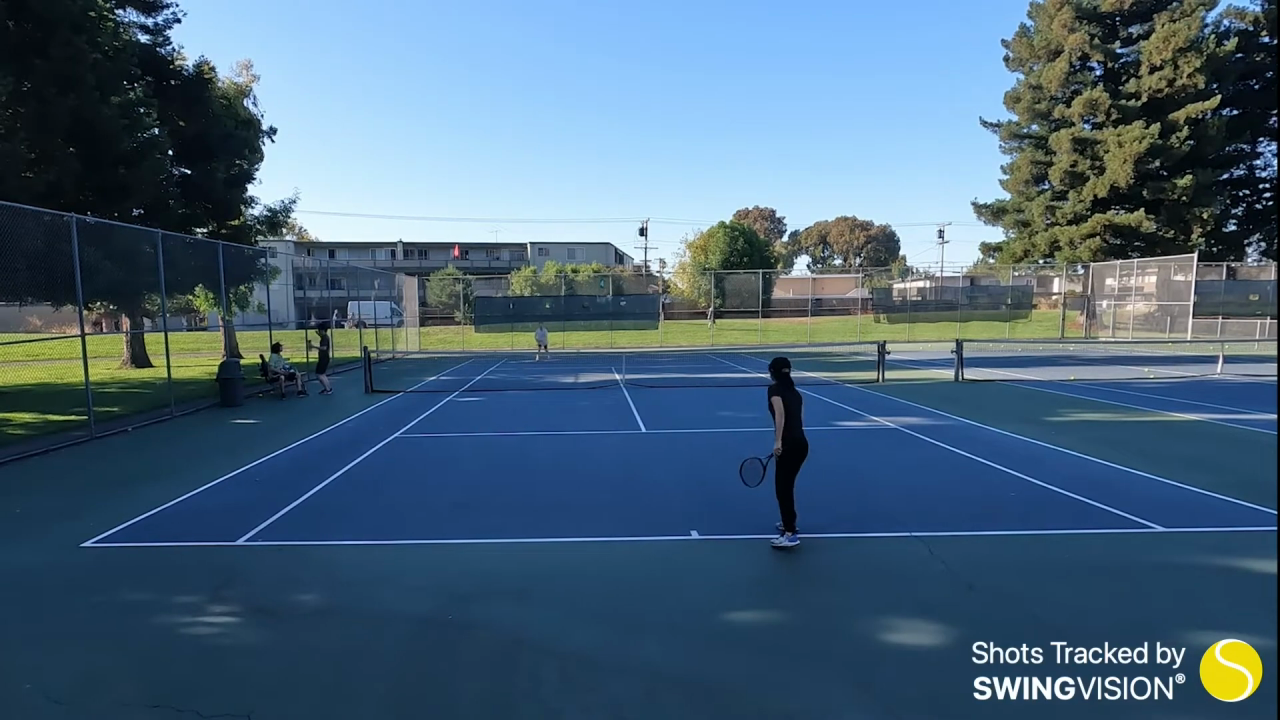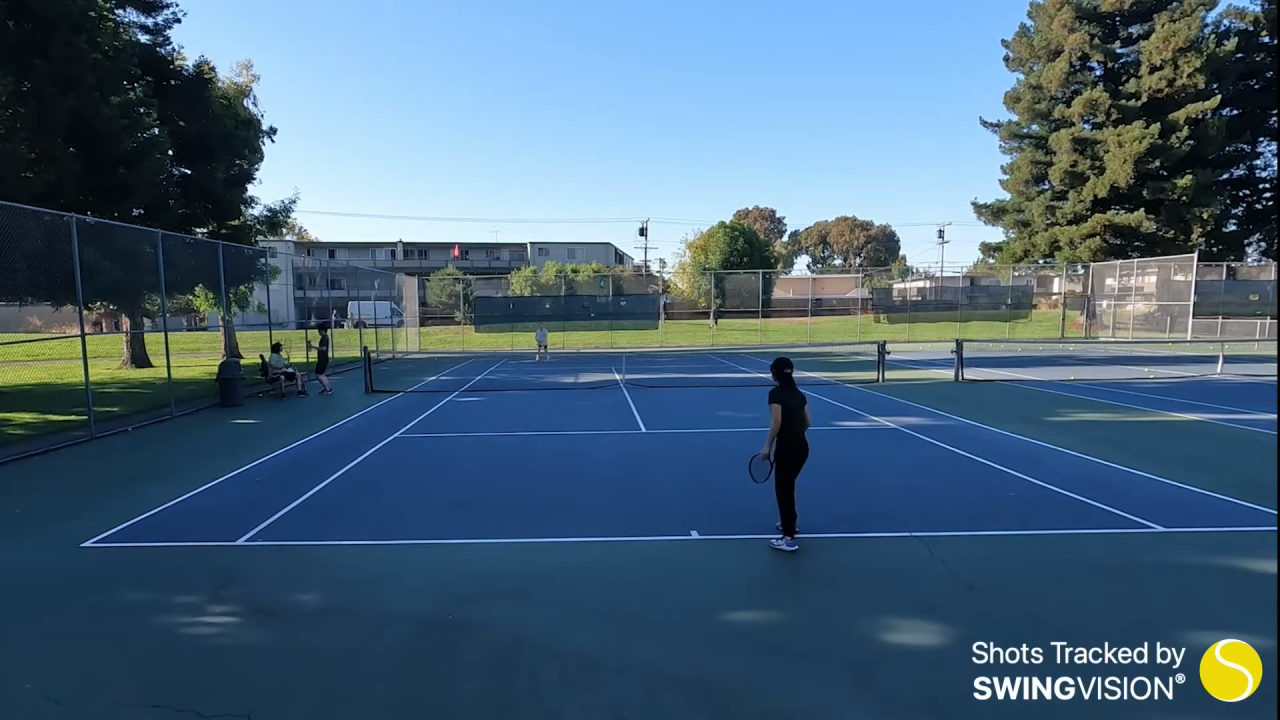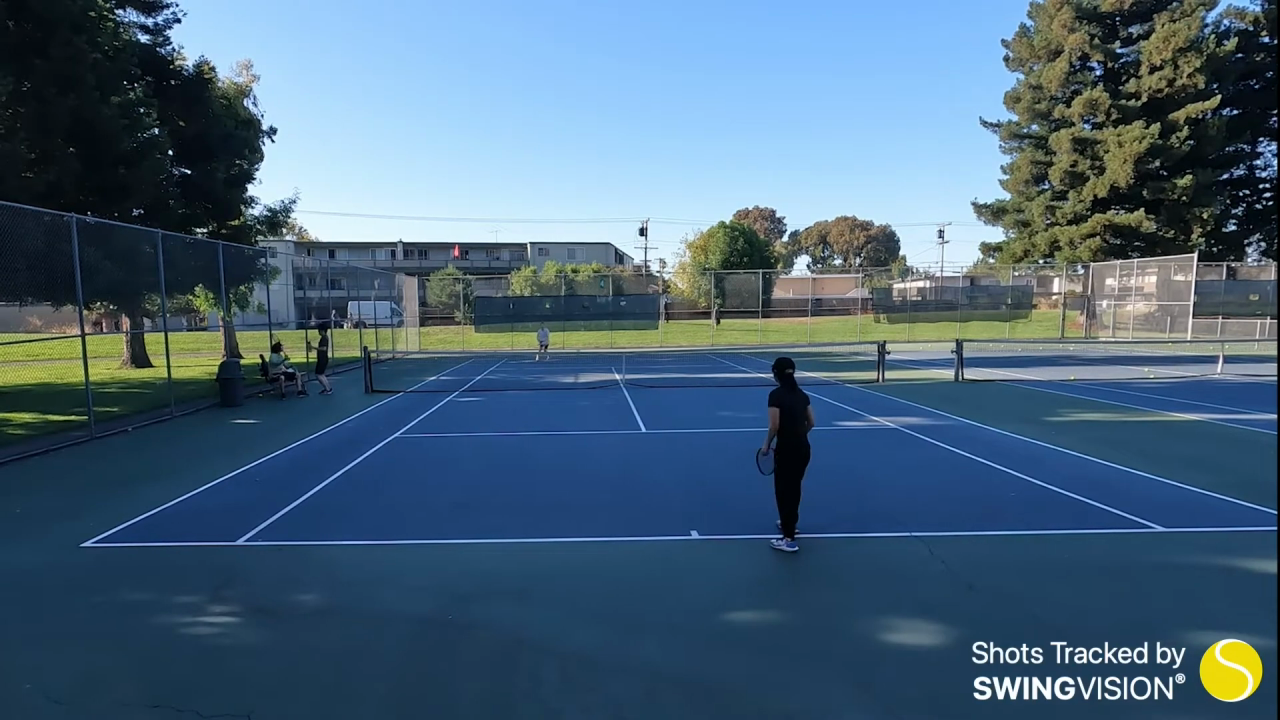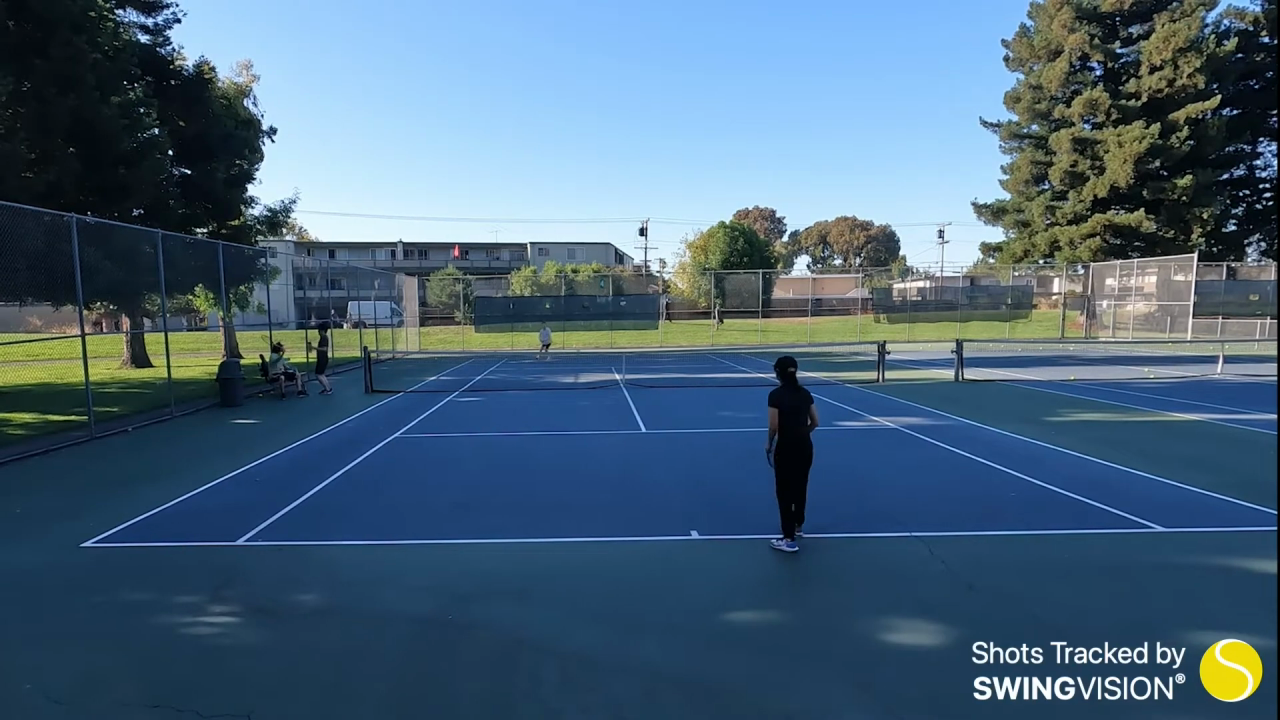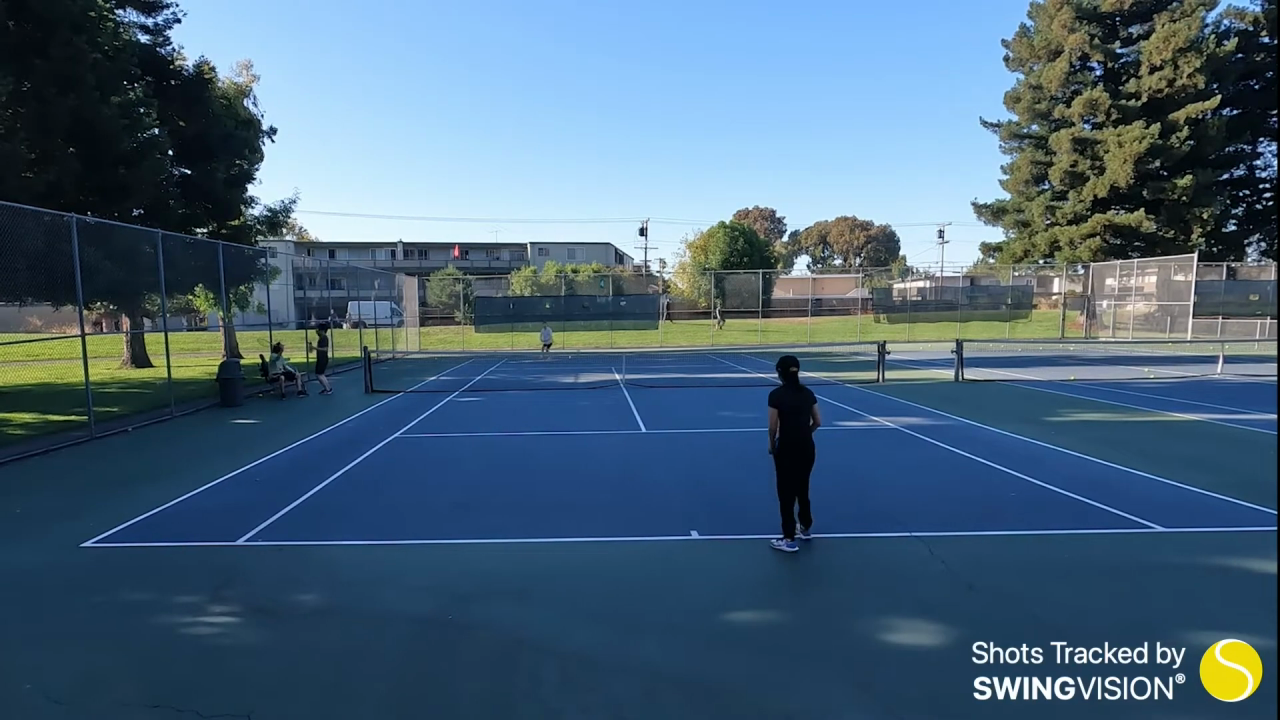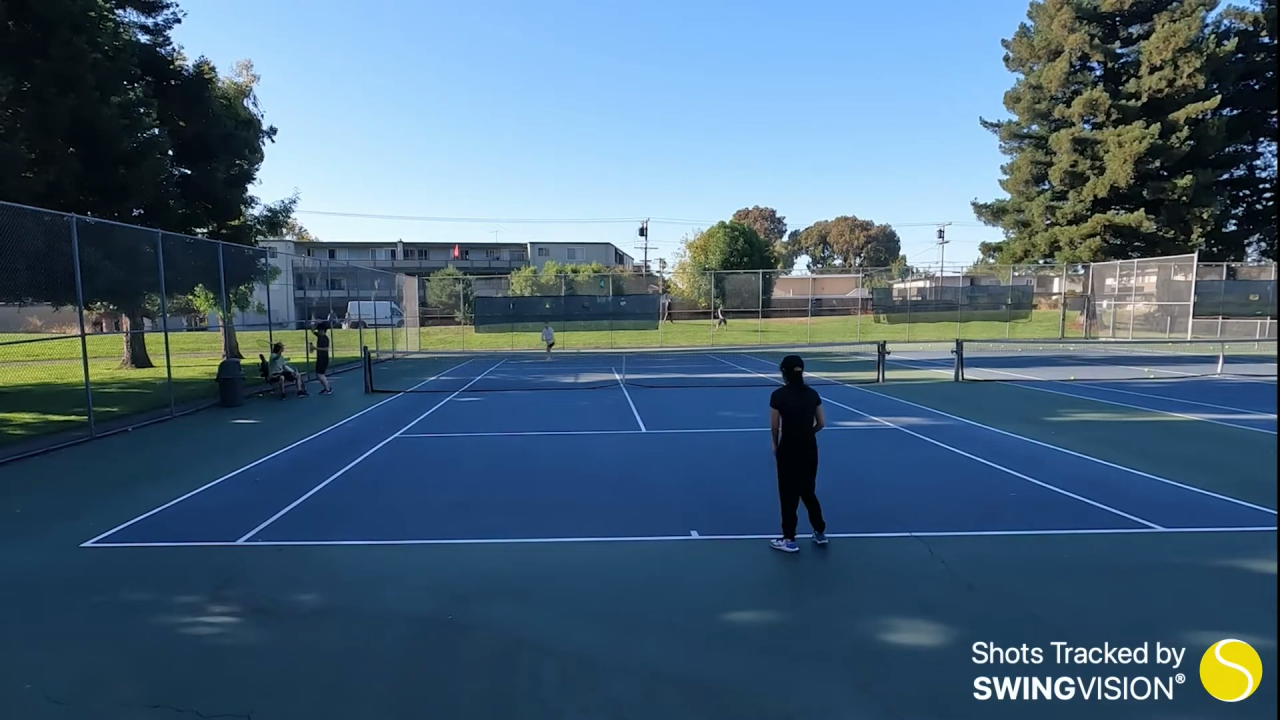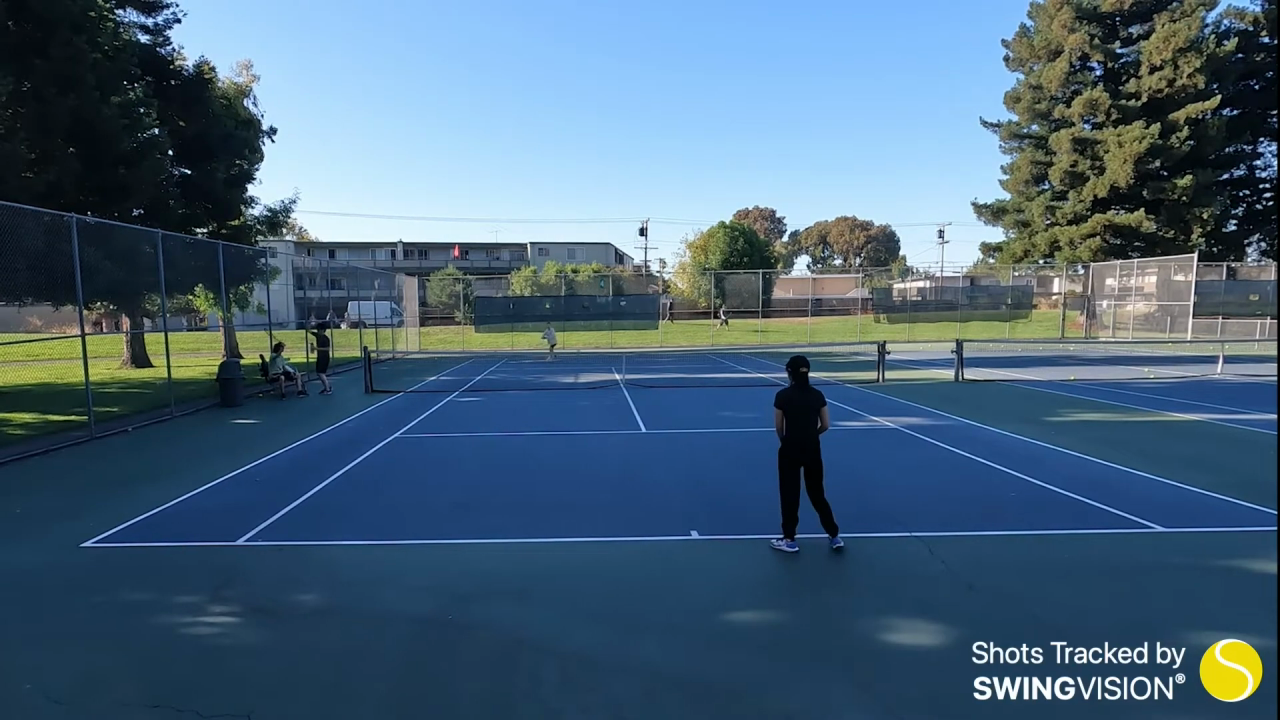
dt=0.1s
person 1, frame 1
left shoulder: (775, 389)
right shoulder: (795, 392)
left elbow: (780, 416)
left wrist: (778, 441)
left hip: (788, 445)
right hip: (801, 444)
left knee: (783, 488)
right knee: (787, 484)
left ankle: (790, 535)
right ankle: (789, 523)
person 1, frame 2
left shoulder: (776, 393)
right shoulder: (799, 393)
left elbow: (776, 423)
right elbow: (806, 422)
left wrist: (768, 446)
left hip: (788, 447)
right hip: (802, 446)
left knee: (783, 490)
right knee: (787, 486)
left ankle: (789, 538)
right ankle: (789, 523)
person 1, frame 3
left shoulder: (776, 395)
right shoulder: (802, 394)
left elbow: (774, 426)
right elbow: (811, 423)
left wrist: (767, 445)
left hip: (786, 449)
right hip: (804, 447)
left knee: (783, 492)
right knee: (794, 488)
left ankle: (788, 539)
right ankle: (790, 524)
person 1, frame 4
left shoulder: (776, 395)
right shoulder: (805, 393)
left elbow: (773, 426)
right elbow: (815, 422)
left wrist: (770, 444)
left hip: (787, 448)
right hip: (805, 447)
left knee: (784, 492)
right knee: (800, 488)
left ankle: (789, 539)
right ankle: (797, 525)
person 1, frame 5
left shoulder: (776, 395)
right shoulder: (808, 393)
left elbow: (773, 426)
right elbow: (817, 422)
left wrist: (772, 443)
left hip: (787, 448)
right hip: (807, 447)
left knee: (786, 492)
right knee: (802, 489)
left ankle: (789, 539)
right ankle: (806, 528)
person 1, frame 6
left shoulder: (779, 395)
right shoulder: (812, 394)
left elbow: (775, 426)
right elbow: (821, 423)
left wrist: (776, 444)
left hip: (789, 448)
right hip: (809, 448)
left knee: (788, 493)
right knee: (808, 491)
left ankle: (789, 539)
right ankle: (820, 532)
person 1, frame 7
left shoulder: (782, 396)
right shoulder: (817, 395)
left elbow: (778, 427)
right elbow: (825, 426)
left hip: (791, 449)
right hip: (812, 449)
left knee: (789, 494)
right knee: (817, 493)
left ankle: (789, 539)
right ankle: (834, 536)
